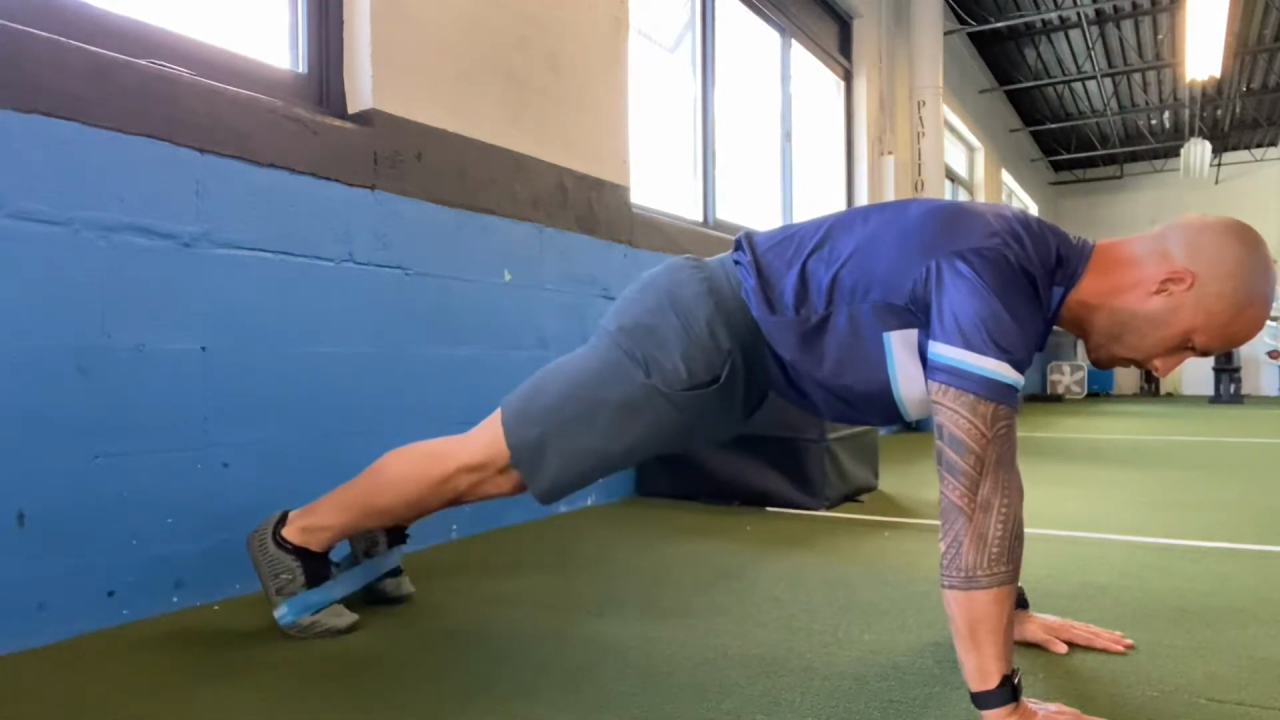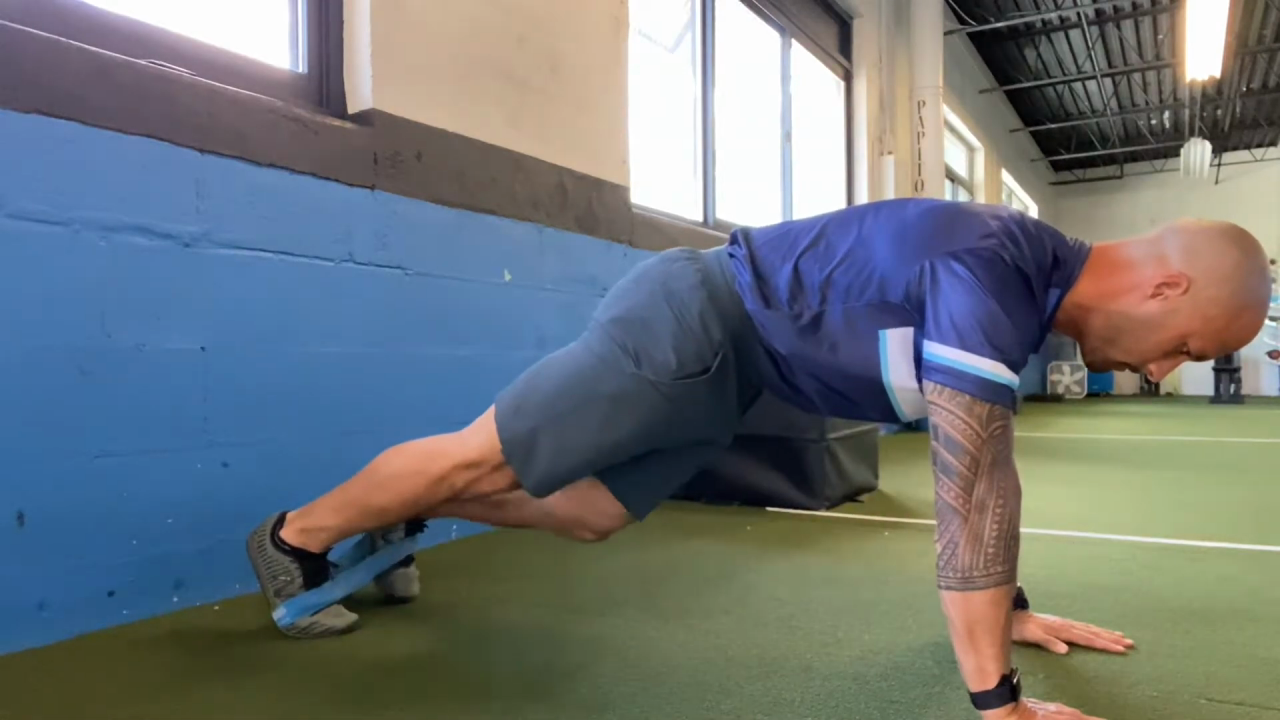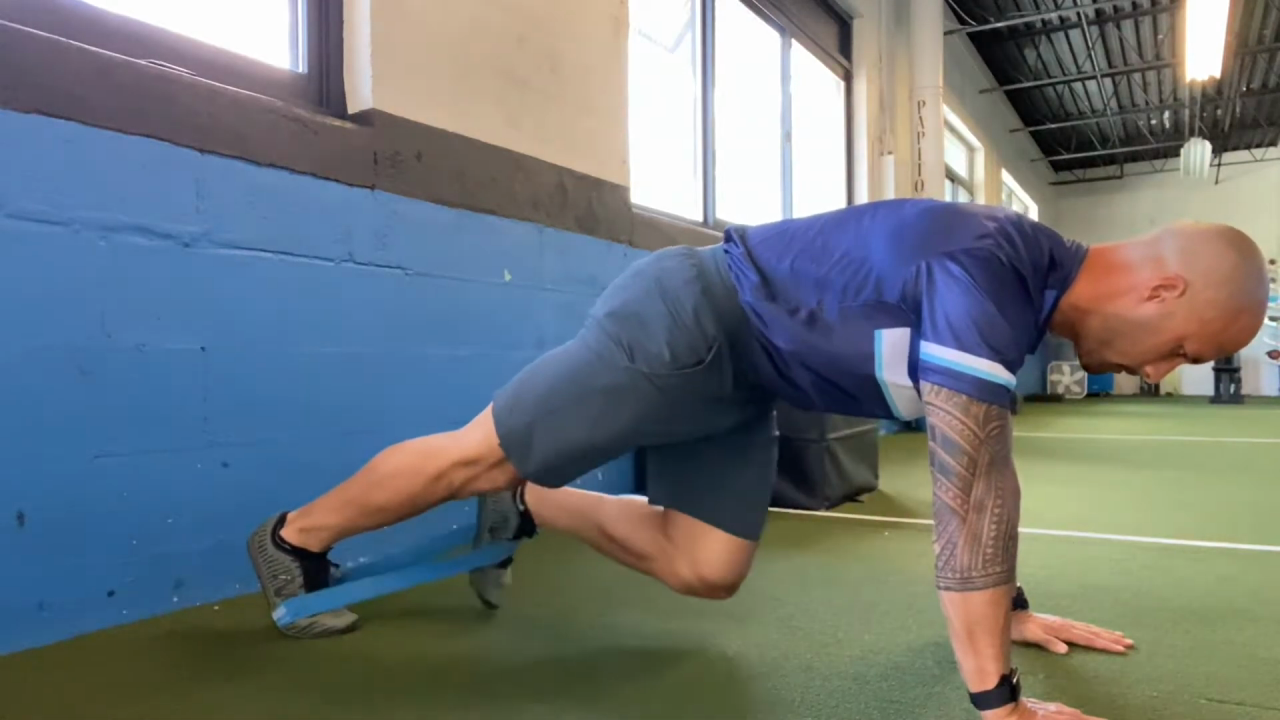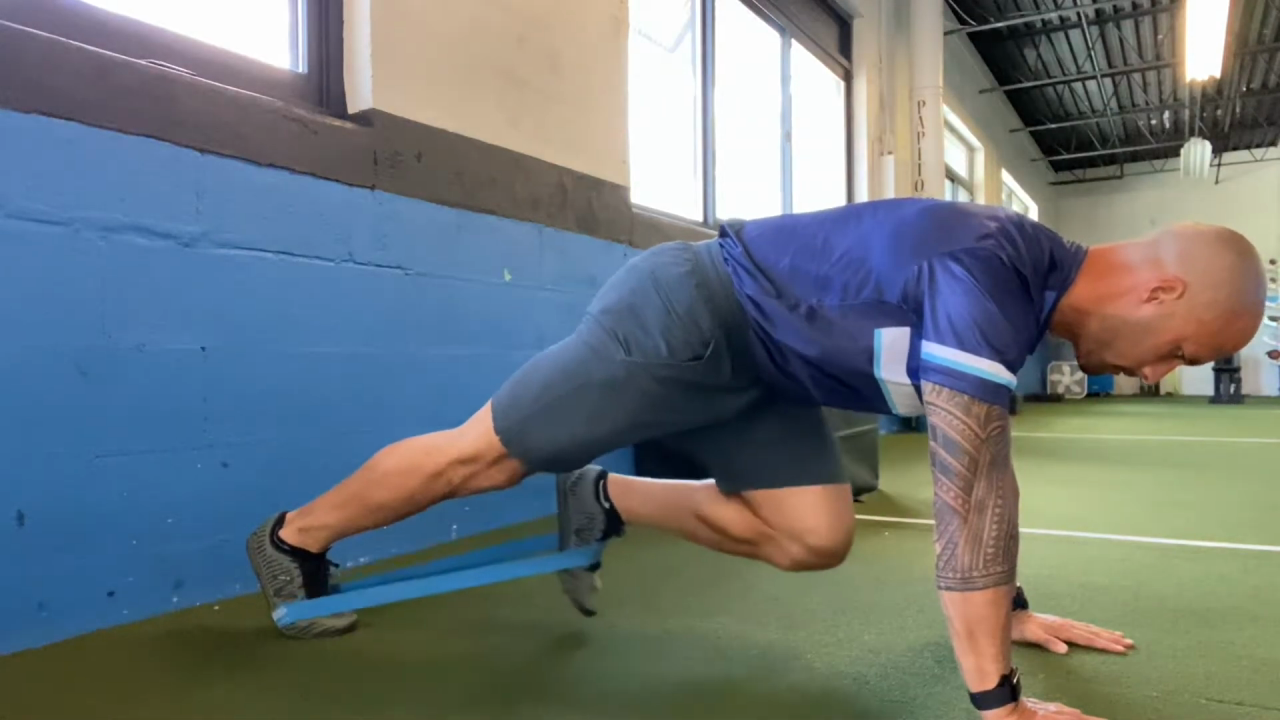
dt=0.4s
person 1, frame 1
left shoulder: (1033, 276)
right shoulder: (996, 275)
left elbow: (990, 470)
right elbow: (974, 493)
left wrist: (1012, 611)
left hip: (719, 348)
right hip: (699, 335)
left knee: (517, 459)
right knee: (489, 458)
left ankle: (381, 527)
right ankle: (295, 539)
person 1, frame 2
left shoulder: (1029, 282)
right shoulder: (991, 274)
left elbow: (986, 472)
right elbow: (970, 491)
left wrist: (1010, 610)
left hip: (721, 358)
right hip: (691, 327)
left knee: (593, 504)
right knee: (483, 457)
left ankle: (409, 515)
right ankle: (293, 540)
person 1, frame 3
left shoulder: (1028, 284)
right shoulder: (985, 275)
left elbow: (987, 470)
right elbow: (967, 492)
left wrist: (1010, 610)
left hip: (734, 368)
right hip: (687, 322)
left knee: (708, 566)
right knee: (481, 454)
left ankle: (527, 509)
right ankle: (293, 540)
person 1, frame 4
left shoulder: (1028, 286)
right shoulder: (990, 274)
left elbow: (985, 470)
right elbow: (968, 489)
left wrist: (1009, 608)
left hip: (746, 360)
right hip: (686, 317)
left knee: (816, 534)
right knee: (484, 453)
left ankle: (606, 505)
right ankle: (293, 540)
